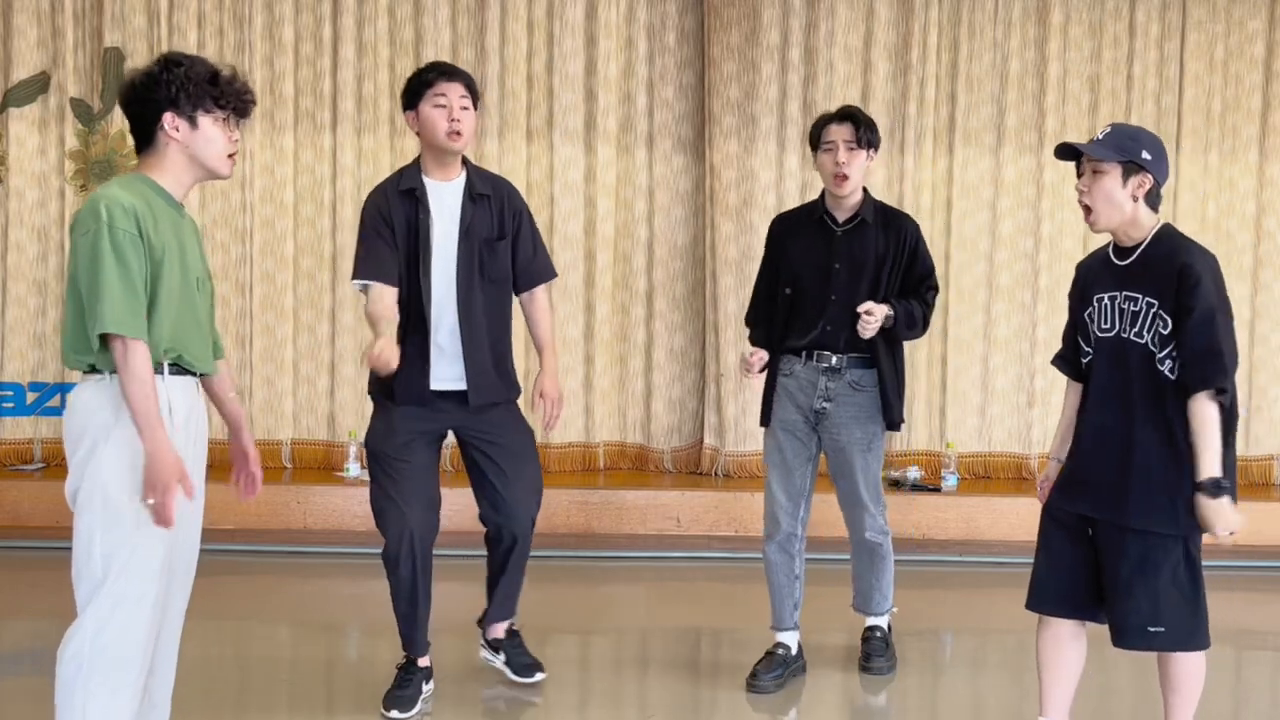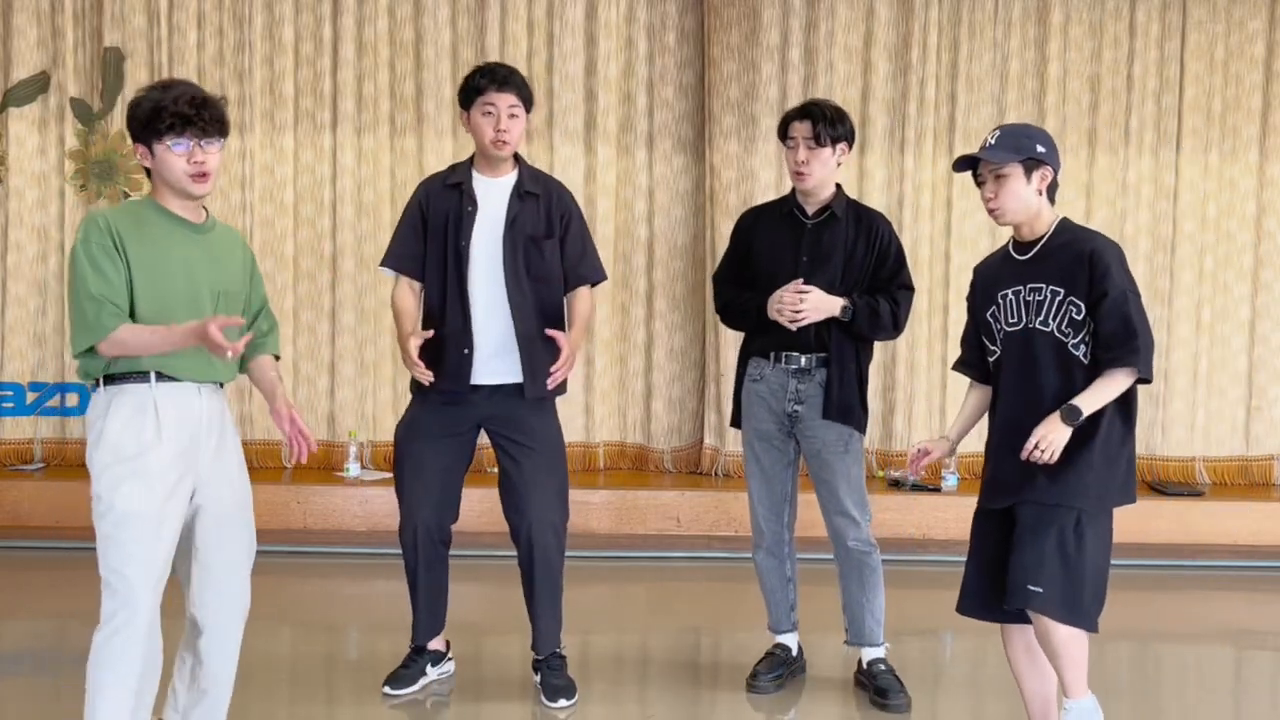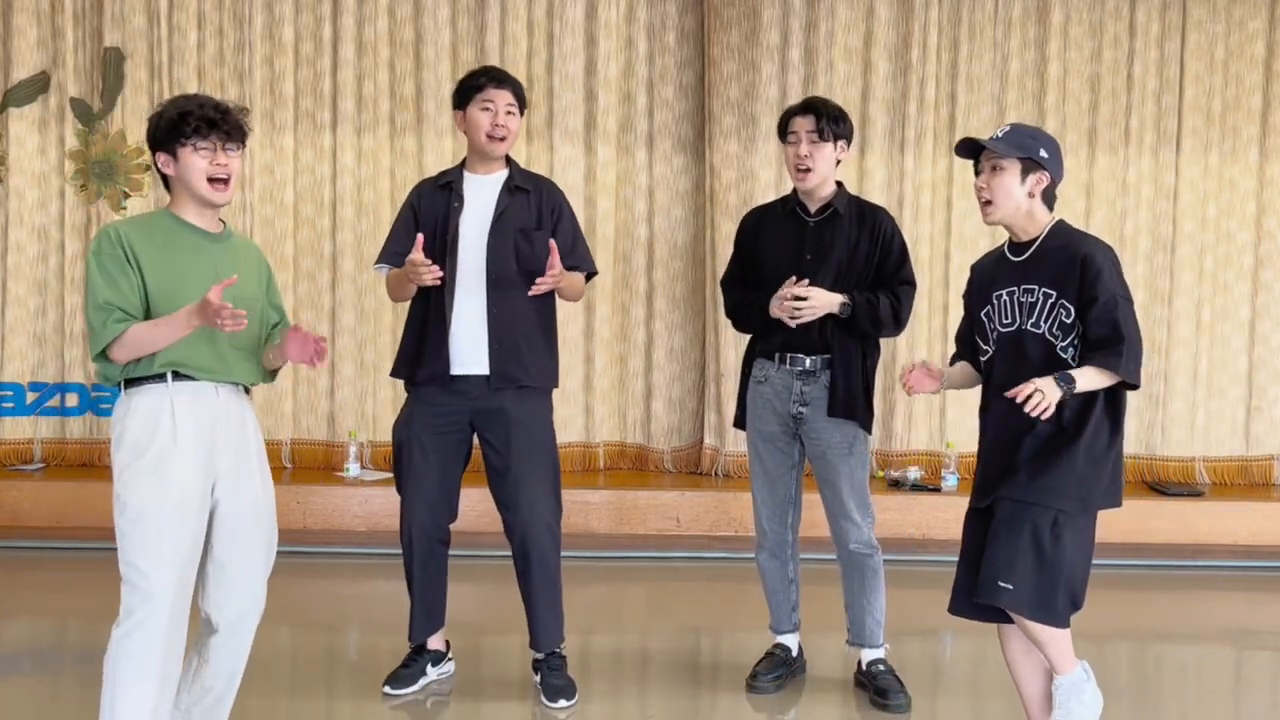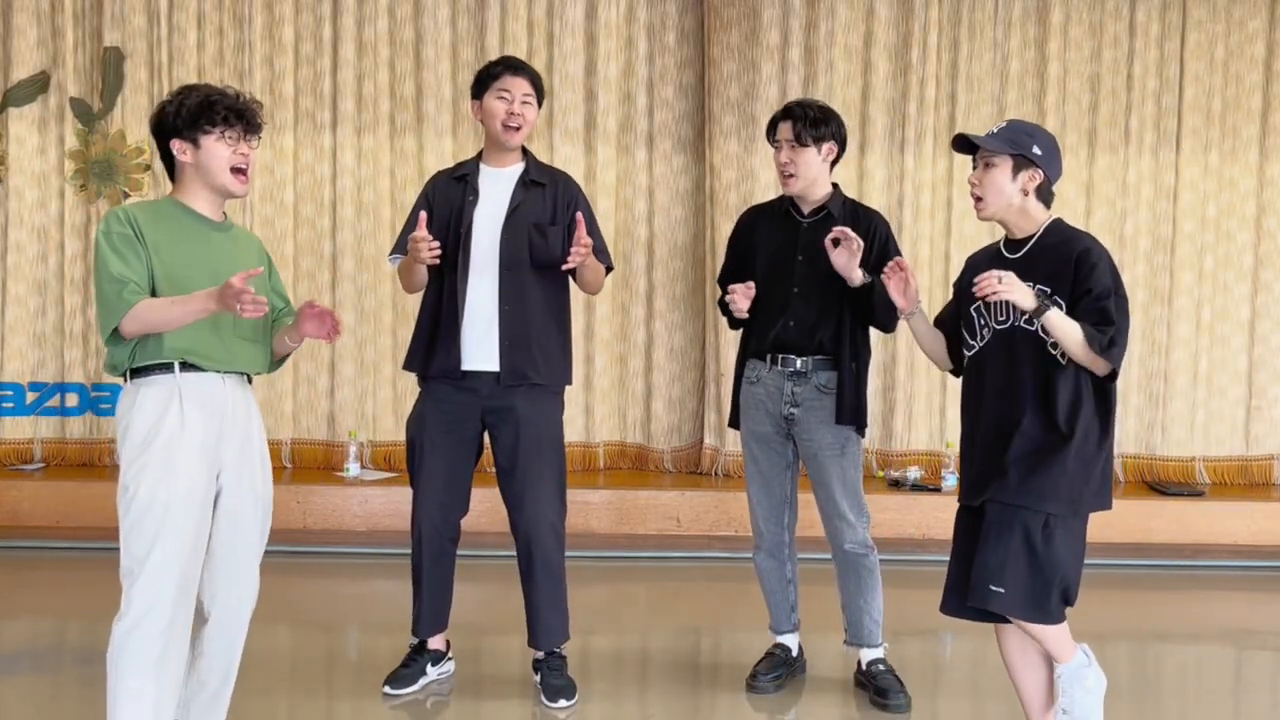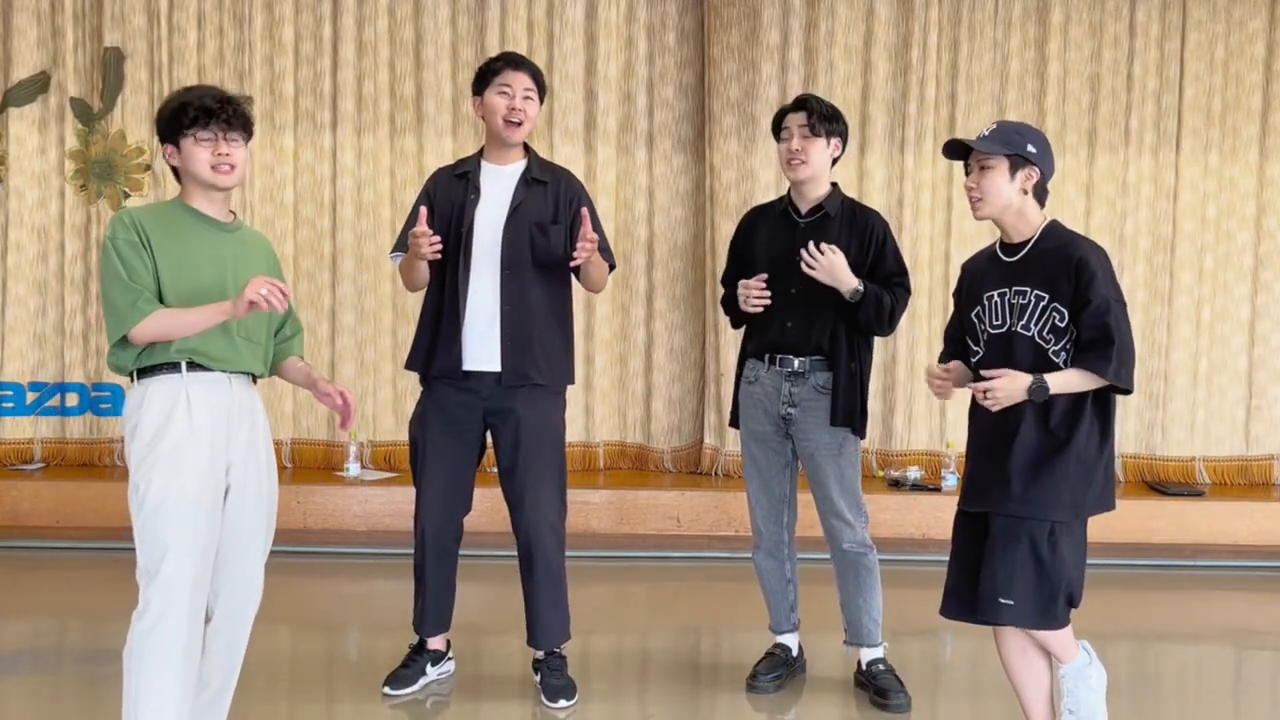
dt=1s
person 1, frame 1
left shoulder: (500, 197)
right shoulder: (388, 200)
left elbow: (533, 286)
right elbow: (378, 287)
left wrist: (551, 368)
right wrist: (382, 342)
left hip: (488, 390)
right hip: (407, 396)
left knee: (517, 517)
right knee: (407, 530)
left ankle: (499, 628)
right ankle: (416, 662)
person 1, frame 2
left shoulder: (551, 198)
right shoulder: (434, 194)
left elbow: (582, 284)
right elbow: (404, 280)
left wrist: (574, 337)
right wrist: (408, 336)
left hip: (524, 388)
right hip: (444, 386)
left knee: (541, 522)
right knee: (422, 519)
left ankle: (549, 654)
right ankle: (430, 647)
person 1, frame 3
left shoulder: (542, 196)
right shoulder: (428, 195)
left elbow: (579, 286)
right elbow: (393, 289)
left wrist: (558, 278)
right wrist: (411, 274)
left hip: (517, 384)
right hip: (437, 382)
left knee: (535, 518)
right knee: (421, 516)
left ankle: (549, 654)
right ankle: (430, 647)
person 1, frame 4
left shoulder: (558, 190)
right shoulder: (445, 187)
left elbow: (595, 283)
right elbow: (409, 283)
left wrist: (584, 260)
right wrist: (417, 258)
left hip: (528, 380)
right hip: (449, 377)
left knee: (539, 519)
right knee: (432, 514)
left ankle: (550, 654)
right ankle: (431, 646)
person 1, frame 5
left shoulder: (560, 188)
right shoulder: (446, 184)
left elbow: (598, 281)
right elbow: (411, 281)
left wrist: (588, 257)
right wrist: (418, 256)
left hip: (531, 380)
right hip: (451, 376)
left knee: (540, 520)
right knee: (435, 514)
left ankle: (550, 654)
right ankle: (432, 646)
person 2, frame 1
left shoulder: (183, 223)
right shoulder: (114, 207)
right elbow: (120, 333)
left wrist: (239, 428)
right wrist: (156, 444)
left hip: (175, 412)
right hip: (126, 413)
left knee: (164, 600)
right knee: (115, 602)
person 2, frame 2
left shoulder: (231, 243)
right shoulder: (108, 228)
left elbow: (256, 338)
right elbow: (107, 336)
left wrist: (278, 398)
right wrist: (193, 334)
left hip: (213, 419)
right hip: (137, 417)
left knee: (226, 595)
right knee: (135, 600)
person 2, frame 3
left shoulder: (250, 256)
right shoulder: (123, 239)
right elbow: (118, 344)
left wrist: (287, 349)
right wrist: (197, 316)
left hip: (237, 420)
right hip: (161, 415)
left knee: (241, 597)
right knee: (157, 595)
person 2, frame 4
left shoulder: (246, 245)
right shoulder: (130, 223)
left elbow: (271, 350)
right elbow: (129, 317)
left wrist: (300, 328)
right wrist: (213, 301)
left hip: (239, 411)
right hip: (166, 405)
left knee: (233, 589)
right knee: (160, 585)
person 2, frame 5
left shoulder: (258, 247)
right shoulder: (136, 226)
left elbow: (278, 348)
right elbow: (137, 324)
left wrist: (316, 382)
right wrist: (230, 308)
left hip: (245, 410)
right hip: (173, 403)
left knee: (238, 589)
right knee: (175, 585)
person 3, frame 1
left shoulder: (898, 230)
right shoulder: (787, 228)
left elbow: (923, 305)
right elbow: (765, 302)
left wrist: (888, 315)
right wrist: (759, 347)
left hip: (858, 385)
right hip: (793, 381)
left knee: (866, 517)
right knee: (783, 520)
left ankle: (876, 625)
right ankle: (786, 642)
person 3, frame 2
left shoulder: (869, 227)
right shoulder: (757, 223)
left elbow: (895, 311)
right elbow: (725, 299)
left wrist: (836, 306)
right wrist: (766, 306)
left hip: (831, 387)
right hip: (764, 382)
left knee: (851, 527)
right knee: (769, 524)
left ankle: (872, 657)
right ankle: (786, 644)
person 3, frame 3
left shoulder: (873, 223)
right shoulder: (760, 223)
left elbow: (897, 308)
right elbow: (734, 303)
left wrist: (838, 303)
right wrist: (768, 307)
left hip: (837, 388)
right hip: (769, 384)
left knee: (855, 530)
right knee: (772, 525)
left ankle: (872, 657)
right ankle: (786, 644)
person 3, frame 4
left shoulder: (864, 225)
right shoulder: (755, 222)
left elbow: (891, 314)
right elbow: (729, 293)
left wrist: (856, 277)
right wrist: (735, 306)
left hip: (828, 388)
right hip: (762, 385)
left knee: (849, 528)
right knee: (769, 525)
left ankle: (872, 657)
right ankle: (786, 644)
person 3, frame 5
left shoulder: (863, 224)
right shoulder: (757, 222)
left elbow: (890, 313)
right elbow: (733, 305)
left wrist: (849, 285)
right wrist: (739, 301)
left hip: (826, 389)
right hip: (761, 385)
left knee: (847, 529)
right knee: (768, 526)
left ankle: (871, 657)
right ankle: (785, 644)
person 4, frame 1
left shoulder: (1189, 266)
right shoulder: (1091, 272)
left elbow: (1208, 382)
left wrist: (1211, 481)
right wrist: (1057, 454)
left hip: (1159, 478)
right hip: (1090, 474)
left knee: (1168, 618)
right knee: (1059, 600)
person 4, frame 2
left shoulder: (1095, 256)
right shoulder: (990, 273)
left elbow: (1131, 360)
left wrist: (1069, 415)
right wrist: (949, 440)
left hip: (1079, 462)
right hip: (1009, 463)
left knee: (1048, 591)
right knee: (1009, 603)
person 4, frame 3
left shoulder: (1088, 258)
right shoulder: (986, 271)
left elbow: (1119, 360)
left wrist: (1062, 384)
right wrist: (941, 378)
left hip: (1067, 460)
right hip: (1002, 459)
left knee: (1021, 586)
right knee: (1002, 602)
person 4, frame 4
left shoulder: (1082, 255)
right shoulder: (981, 265)
left elbow: (1104, 354)
right elbow: (952, 357)
left wrist: (1034, 306)
right wrist: (911, 311)
left hip: (1056, 461)
right hip: (991, 459)
left knee: (1015, 589)
right knee: (997, 603)
left ankle: (1076, 668)
person 4, frame 5
left shoulder: (1080, 260)
right shoulder: (977, 269)
left elbow: (1114, 362)
left wrist: (1032, 385)
right wrist: (947, 375)
left hip: (1057, 466)
right hip: (990, 464)
left knee: (1024, 600)
right knee: (997, 609)
left ankle: (1081, 670)
